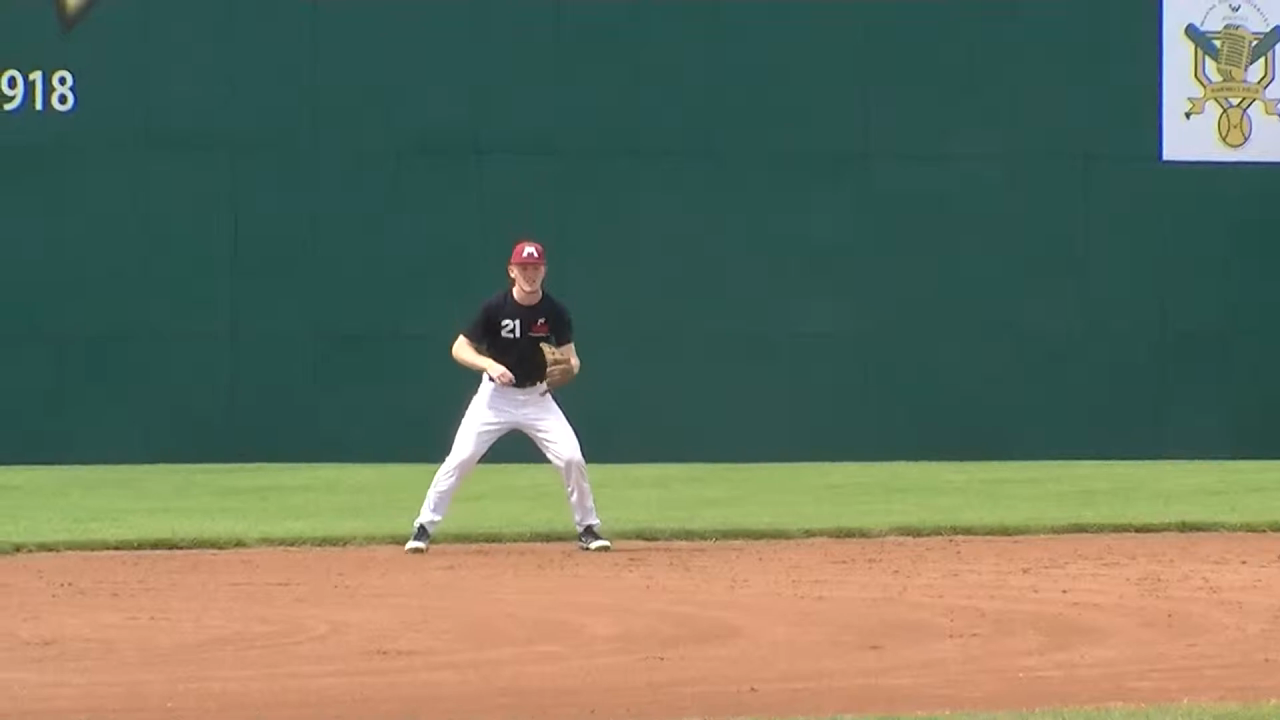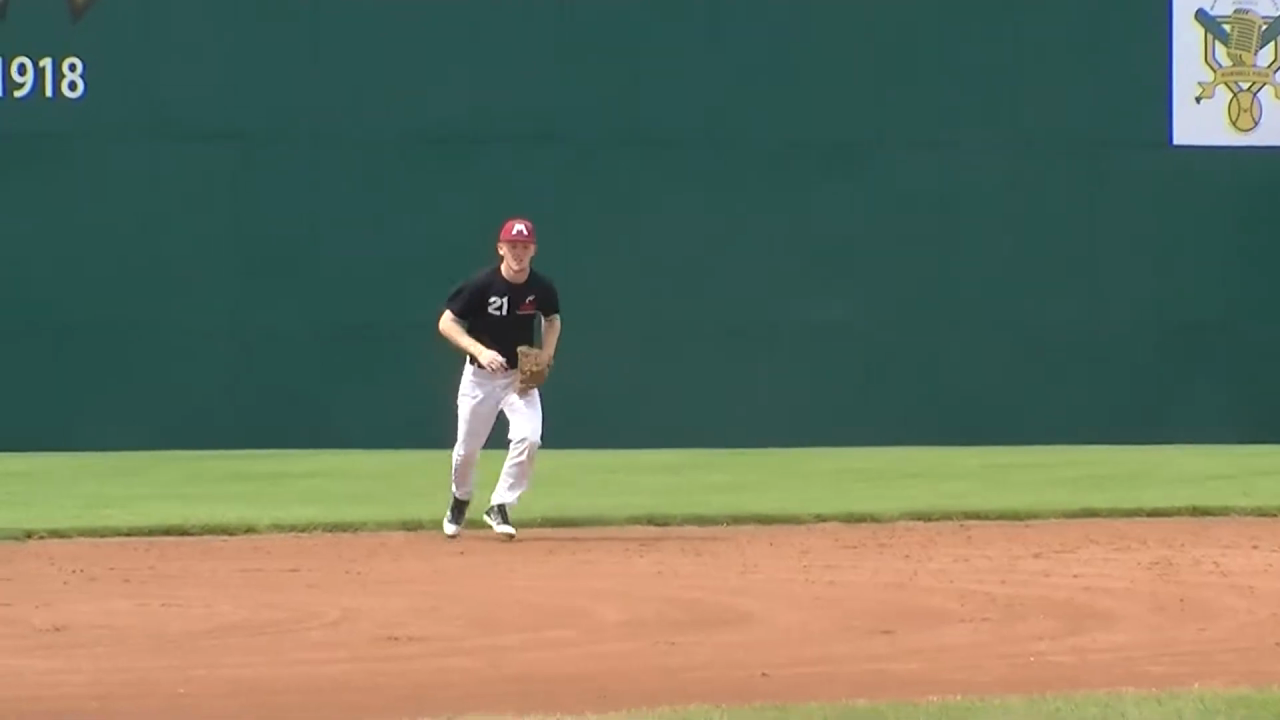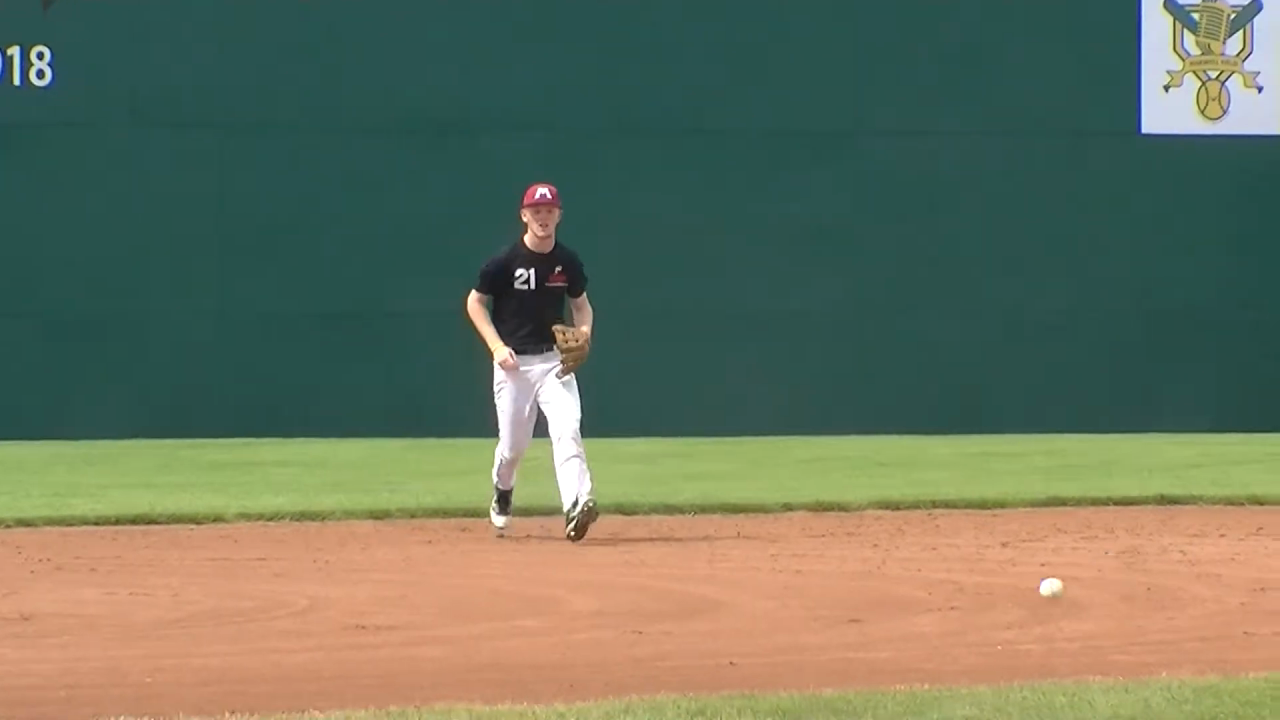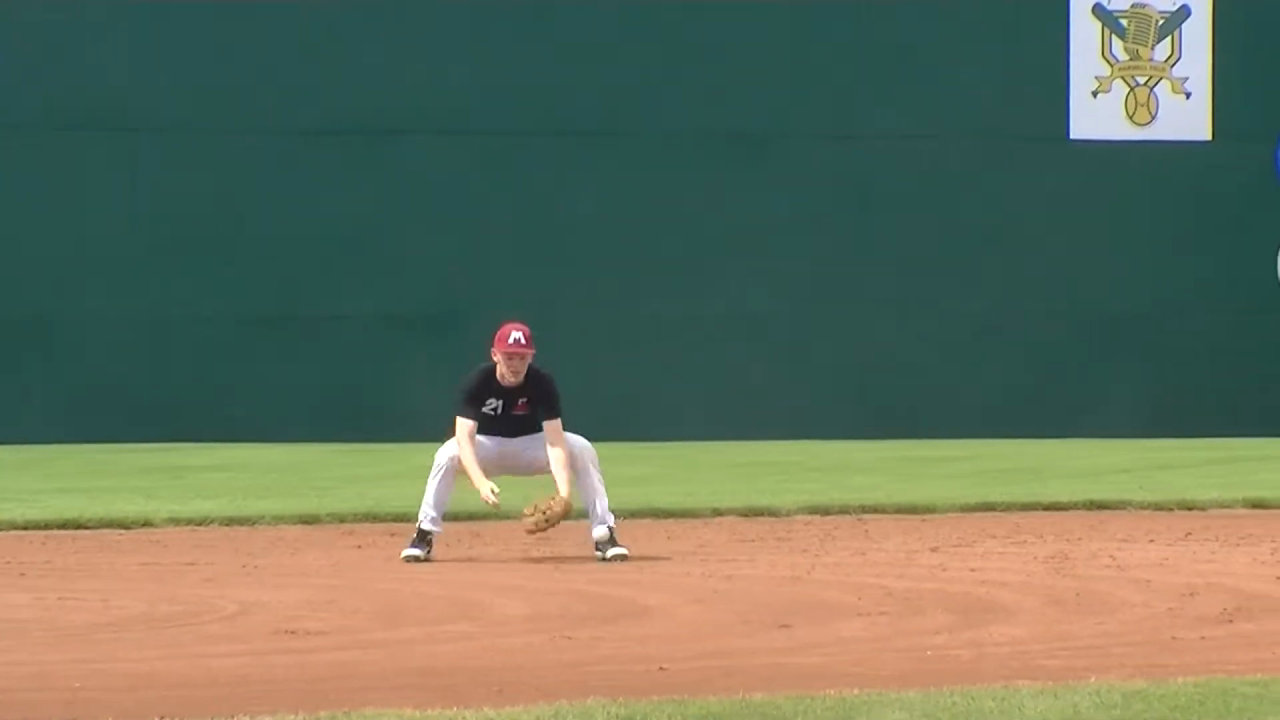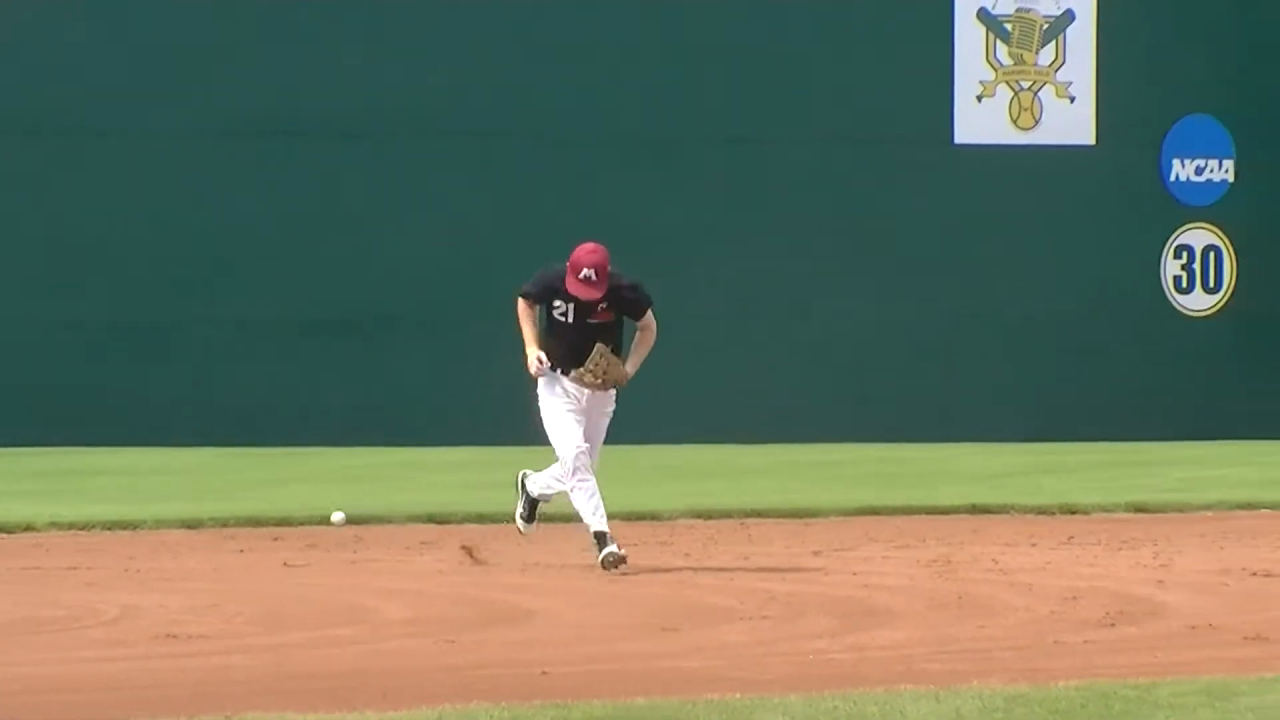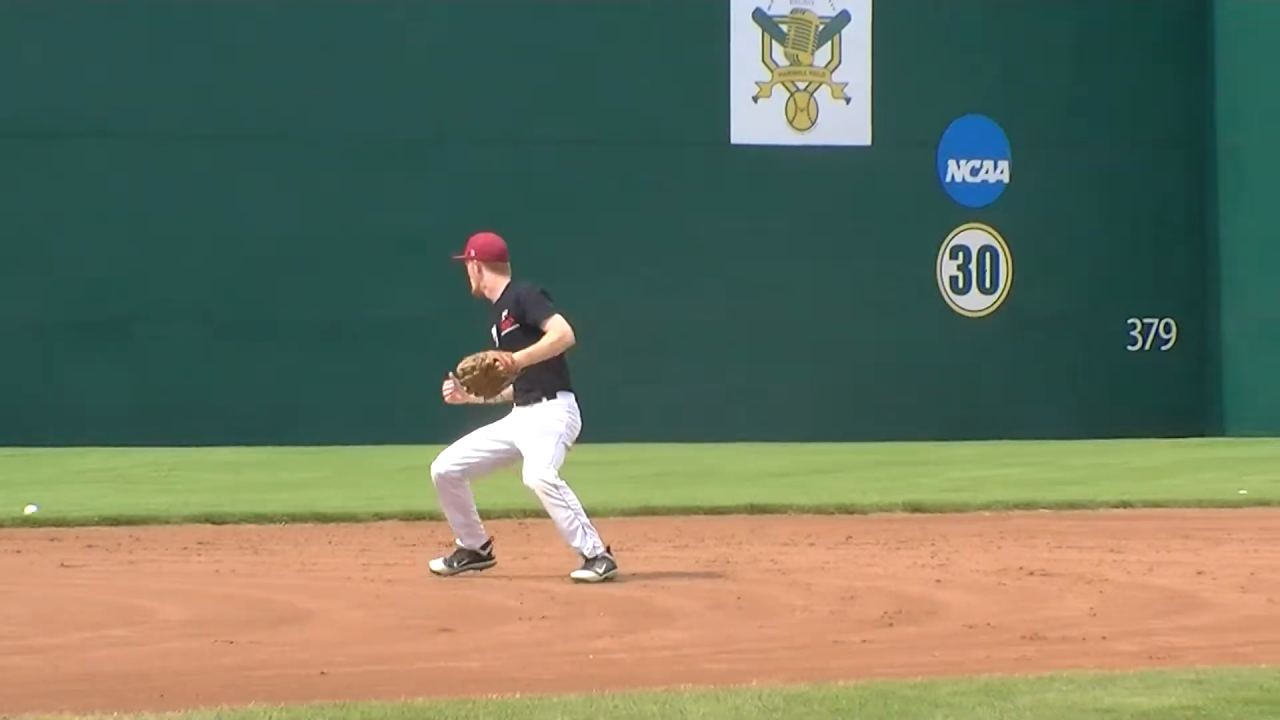
dt=0.7s
person 1, frame 1
left shoulder: (555, 311)
right shoulder: (494, 307)
left elbow: (571, 357)
right elbow: (459, 349)
left wrist: (568, 368)
right wrist: (488, 363)
left hip: (536, 396)
right hip: (495, 395)
left knee: (572, 458)
right knee: (459, 460)
left ankle: (587, 529)
right ankle: (424, 527)
person 1, frame 2
left shoulder: (543, 288)
right shoulder: (480, 284)
left elbow: (552, 321)
right elbow: (446, 324)
left wrist: (546, 356)
right wrist: (479, 351)
left hip: (520, 375)
right hip: (480, 377)
left knee: (529, 438)
right knee: (467, 449)
left ankle: (500, 507)
right ankle: (460, 499)
person 1, frame 3
left shoulder: (568, 260)
right shoulder: (504, 260)
left elbow: (581, 304)
right elbow: (475, 303)
left wrist: (584, 332)
right wrist: (497, 345)
left hip: (554, 360)
right hip: (514, 363)
left knee: (567, 428)
right knee: (513, 446)
left ankle: (577, 507)
right ankle: (502, 492)
person 1, frame 4
left shoulder: (543, 384)
right shoulder: (477, 383)
left elbow: (556, 443)
right elbow: (464, 441)
left wrist: (565, 491)
right wrist: (480, 482)
left hip: (531, 443)
right hip: (485, 442)
left knee: (582, 449)
right knee: (447, 457)
left ankle: (604, 536)
right ankle: (424, 534)
person 1, frame 5
left shoulder: (628, 291)
right shoulder: (551, 280)
left elbow: (648, 328)
right elbow: (524, 301)
left wrist: (629, 370)
right wrist: (532, 350)
left hip: (599, 388)
right hip: (556, 380)
left knee: (579, 468)
right knee: (574, 453)
left ankle: (533, 487)
right ankle: (601, 536)
person 1, frame 6
left shoulder: (524, 295)
right shoulder: (498, 315)
left elbow: (564, 335)
left wrist: (516, 359)
right wrist: (468, 395)
left hip: (553, 414)
right hip: (519, 417)
left knee: (538, 476)
right knee: (445, 470)
left ankle: (597, 555)
right ankle: (472, 548)
